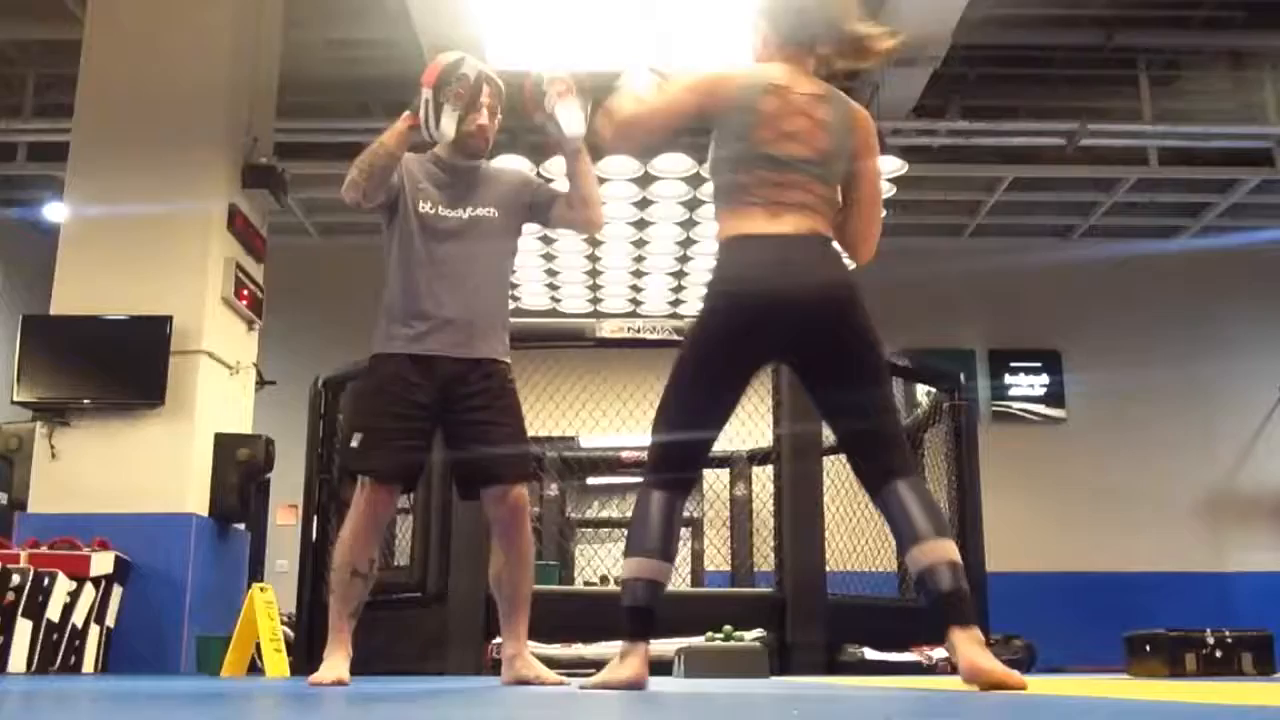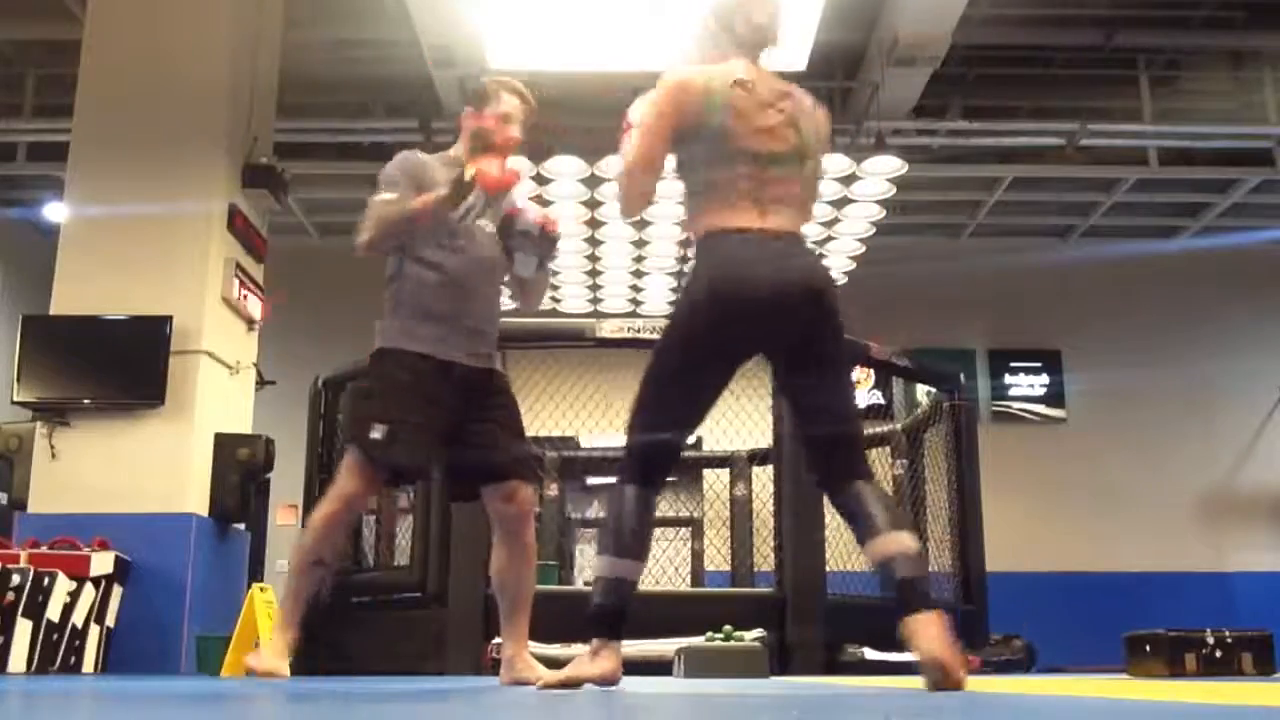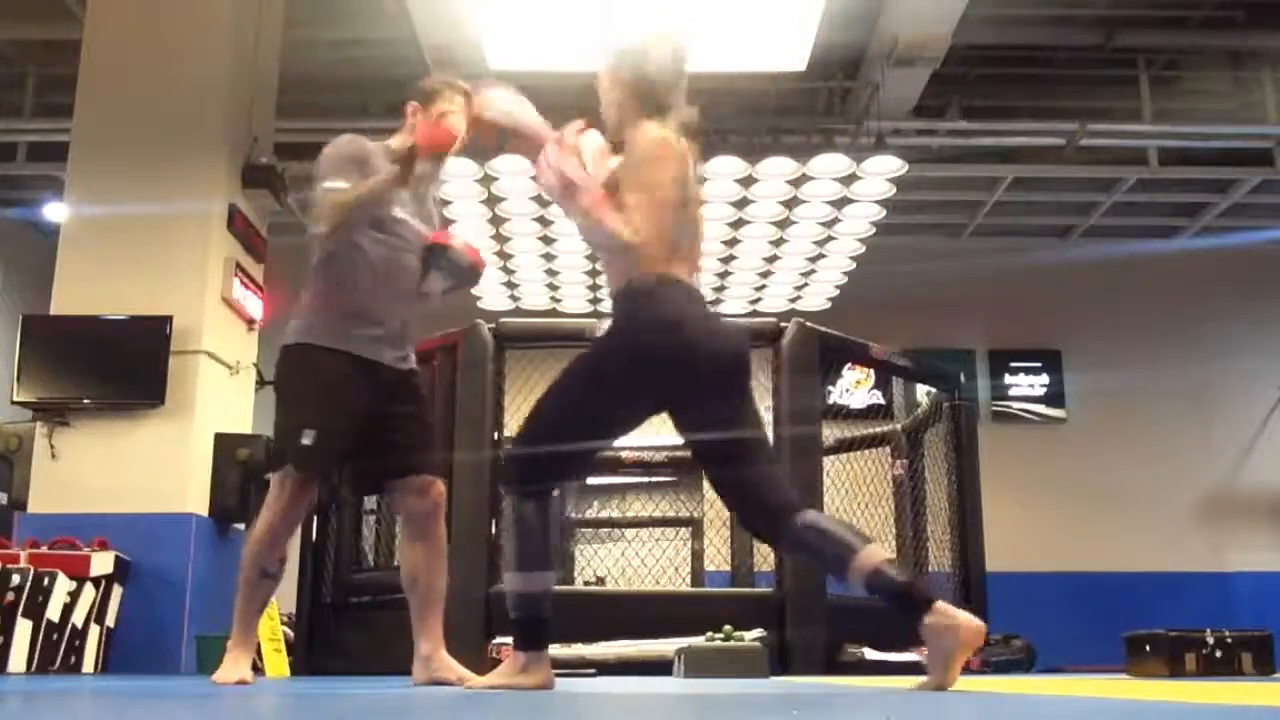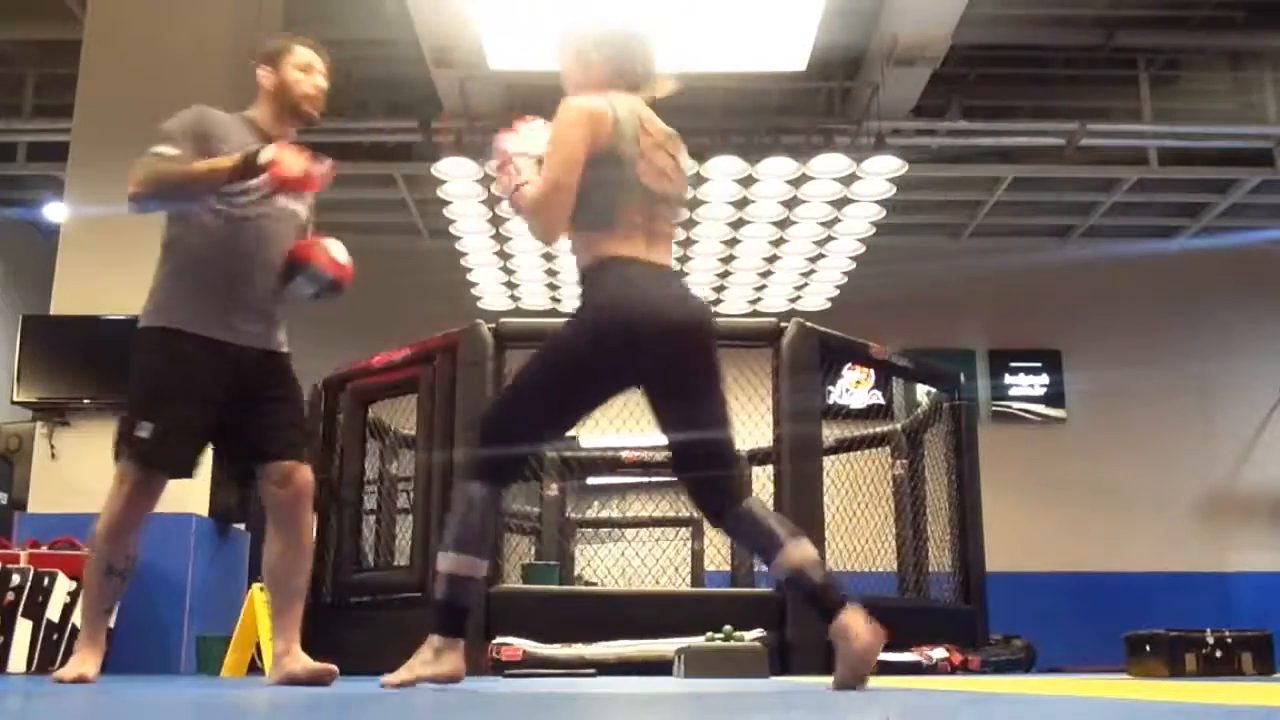
dt=0.7s
person 1, frame 1
left shoulder: (727, 84)
right shoulder: (852, 116)
left elbow: (617, 130)
right elbow: (864, 244)
left wrist: (637, 87)
left hip: (741, 290)
right hip: (824, 291)
left knee: (669, 470)
right knee: (888, 467)
left ankle: (632, 649)
right ankle: (967, 639)
person 1, frame 2
left shoulder: (687, 83)
right shoulder: (809, 108)
left elbow: (632, 199)
left wrist: (639, 132)
left hip: (728, 289)
right hip: (801, 285)
left knee: (644, 467)
right knee: (847, 471)
left ankle: (603, 648)
right ankle: (924, 623)
person 1, frame 3
left shoulder: (648, 142)
right shoulder: (658, 146)
left elbow: (638, 254)
left wrist: (584, 193)
left hip: (652, 335)
right hip: (705, 342)
left knee: (527, 471)
right knee: (772, 510)
left ankle: (528, 658)
right ankle: (936, 617)
person 1, frame 4
left shoulder: (586, 111)
right shoulder: (665, 136)
left elbow: (547, 221)
left wrist: (519, 178)
right wrist: (538, 164)
left hip: (619, 314)
right hip: (680, 316)
left knee: (493, 456)
right knee: (724, 494)
left ankle: (446, 643)
right ankle: (845, 619)
person 2, frame 1
left shoulder: (512, 186)
right shoulder: (406, 171)
left elbow: (587, 219)
right elbow: (355, 190)
left wrist: (572, 144)
right wrist: (416, 116)
left hip: (482, 364)
right hip: (404, 359)
left knee: (511, 503)
right knee: (373, 500)
left ankle: (516, 653)
right ankle: (337, 650)
person 2, frame 2
left shoulder: (506, 206)
right shoulder: (413, 169)
left elbow: (529, 299)
right elbow: (371, 239)
left wrist: (536, 255)
right wrist: (453, 187)
left hip: (479, 369)
right hip: (410, 355)
left knee: (516, 503)
right knee: (354, 487)
left ankle: (517, 656)
right ankle: (280, 635)
person 2, frame 3
left shoulder: (425, 200)
right shoulder: (350, 152)
right elbow: (328, 224)
left wrist: (452, 271)
right wrist: (399, 168)
left hip: (392, 364)
right hip: (324, 351)
left knee: (426, 501)
right knee: (292, 495)
left ankle: (431, 653)
right ankle: (240, 649)
person 2, frame 4
left shoulder: (297, 174)
right shoulder: (206, 125)
right elbow: (143, 189)
right wrist: (247, 163)
left hip: (260, 350)
right hip: (186, 337)
left knee: (294, 487)
right knee: (139, 486)
left ankle: (287, 651)
right ankle: (90, 644)
